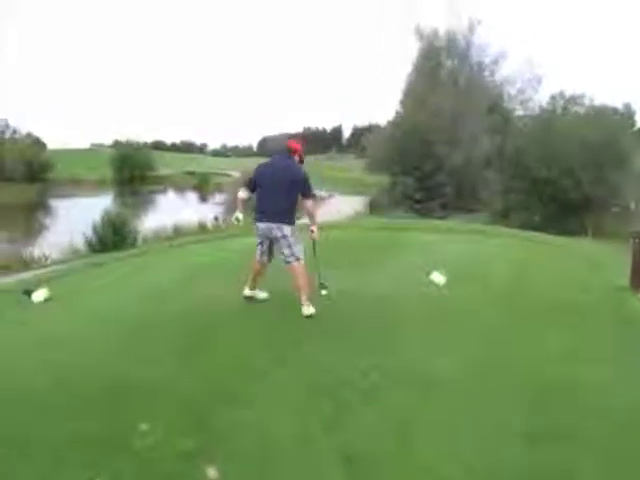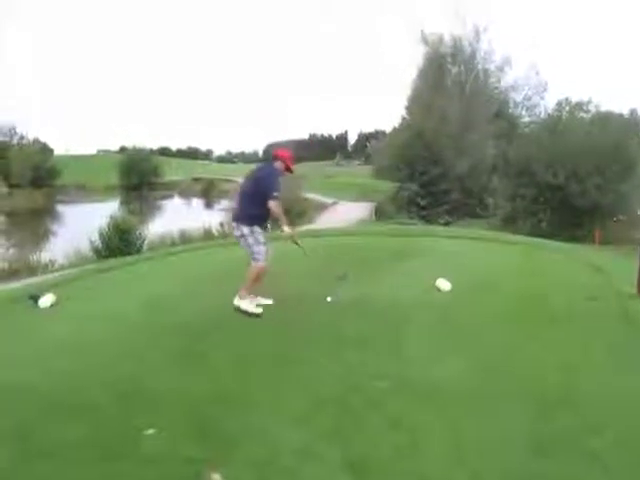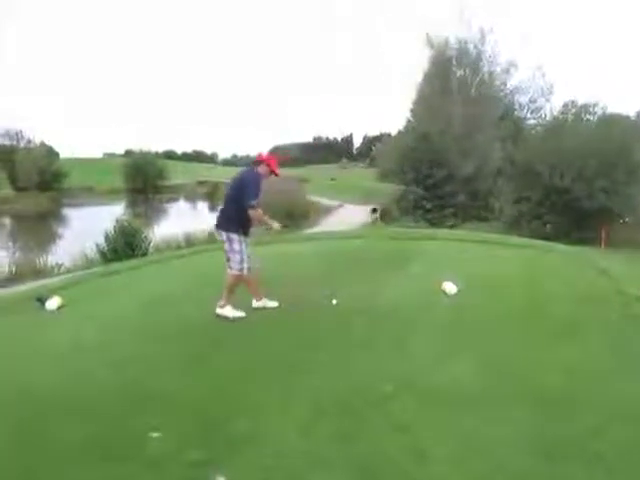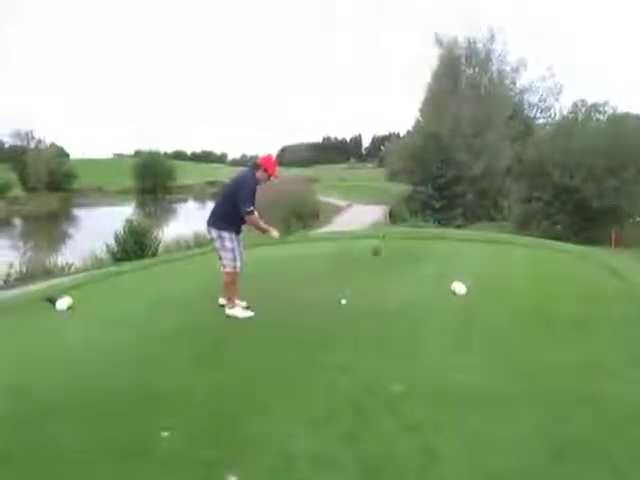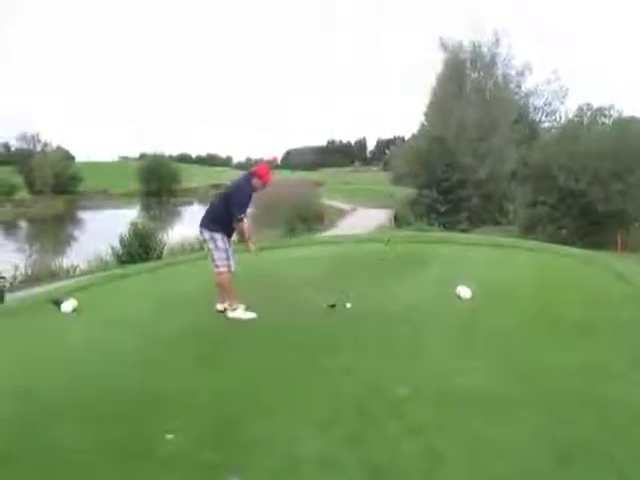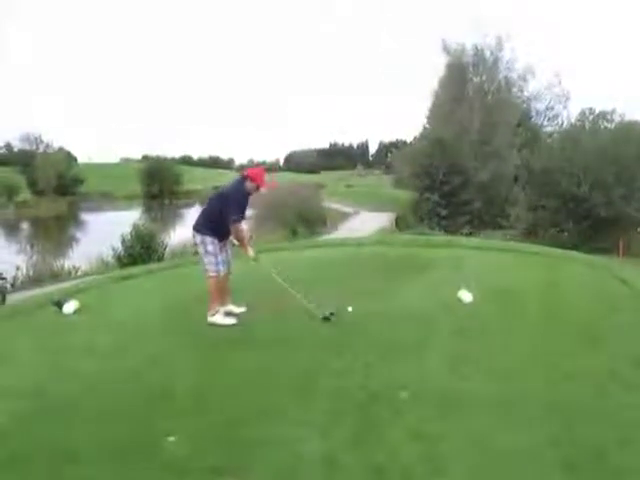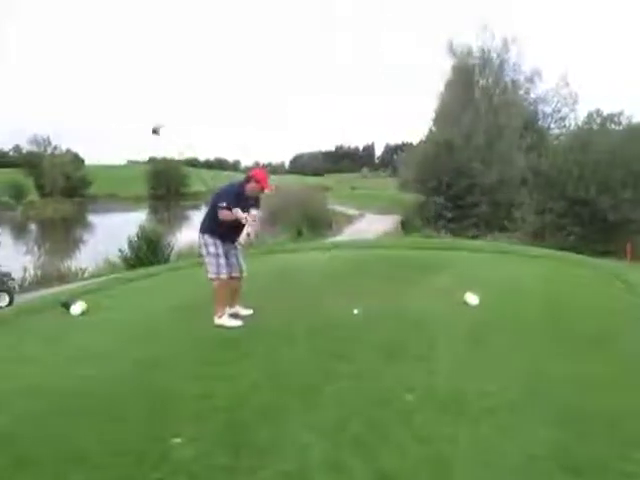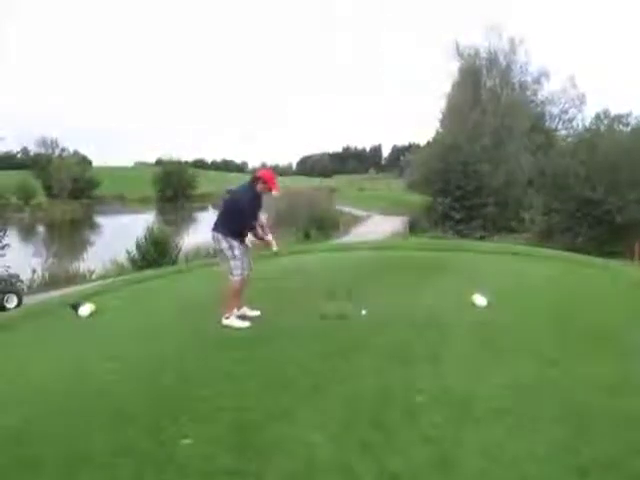
dt=0.4s
person 1, frame 1
left shoulder: (263, 167)
right shoulder: (298, 171)
left elbow: (244, 191)
right elbow: (308, 200)
left wrist: (239, 211)
right wrist: (313, 224)
left hip: (261, 221)
right hip: (283, 224)
left knee: (261, 257)
right knee: (296, 262)
left ankle: (250, 289)
right ankle: (306, 304)
person 1, frame 2
left shoulder: (260, 171)
right shoulder: (271, 173)
right elbow: (273, 203)
right wrist: (284, 224)
left hip: (242, 221)
right hip: (249, 224)
left knee: (257, 260)
right knee: (260, 262)
left ankle: (251, 296)
right ankle: (243, 297)
person 1, frame 3
left shoulder: (248, 175)
right shoulder: (252, 179)
right elbow: (253, 211)
left wrist: (266, 221)
right wrist: (270, 223)
left hip: (236, 227)
right hip: (231, 229)
left knee: (245, 266)
right knee: (237, 269)
left ankle: (258, 299)
right ankle: (223, 305)
person 1, frame 4
left shoulder: (248, 178)
right shoulder: (247, 183)
left elbow: (250, 211)
right elbow: (249, 217)
left wrist: (263, 226)
right wrist: (268, 230)
left hip: (230, 226)
right hip: (221, 227)
left knee: (235, 264)
right knee: (231, 266)
left ankle: (226, 297)
right ankle: (231, 306)
person 1, frame 5
left shoulder: (244, 185)
right shoulder: (242, 191)
left elbow: (239, 218)
right elbow: (238, 223)
left wrist: (247, 235)
right wrist: (248, 242)
left hip: (220, 228)
right hip: (213, 229)
left knee: (225, 267)
right knee: (224, 268)
left ankle: (223, 302)
right ankle: (233, 308)
person 1, frame 6
left shoulder: (241, 192)
right shoulder: (234, 193)
left elbow: (239, 222)
right elbow: (234, 224)
left wrist: (246, 240)
right wrist: (246, 247)
left hip: (218, 234)
right hip: (205, 233)
left knee: (225, 270)
right knee: (215, 272)
left ankle: (225, 305)
right ankle: (213, 313)
person 1, frame 7
left shoulder: (253, 198)
right shoulder: (229, 191)
left elbow: (254, 214)
right elbow: (222, 214)
left wrist: (251, 216)
right wrist: (237, 215)
left hip: (230, 239)
right hip: (211, 236)
left knee: (238, 273)
right knee: (220, 276)
left ankle: (233, 307)
right ankle: (220, 316)
person 1, frame 8
left shoulder: (253, 194)
right shoulder: (246, 197)
left elbow: (255, 218)
right elbow: (251, 228)
left wrist: (264, 234)
right wrist: (267, 240)
left hip: (234, 236)
right hip: (226, 236)
left knee: (243, 273)
right knee: (237, 276)
left ankle: (239, 308)
right ankle: (228, 316)
